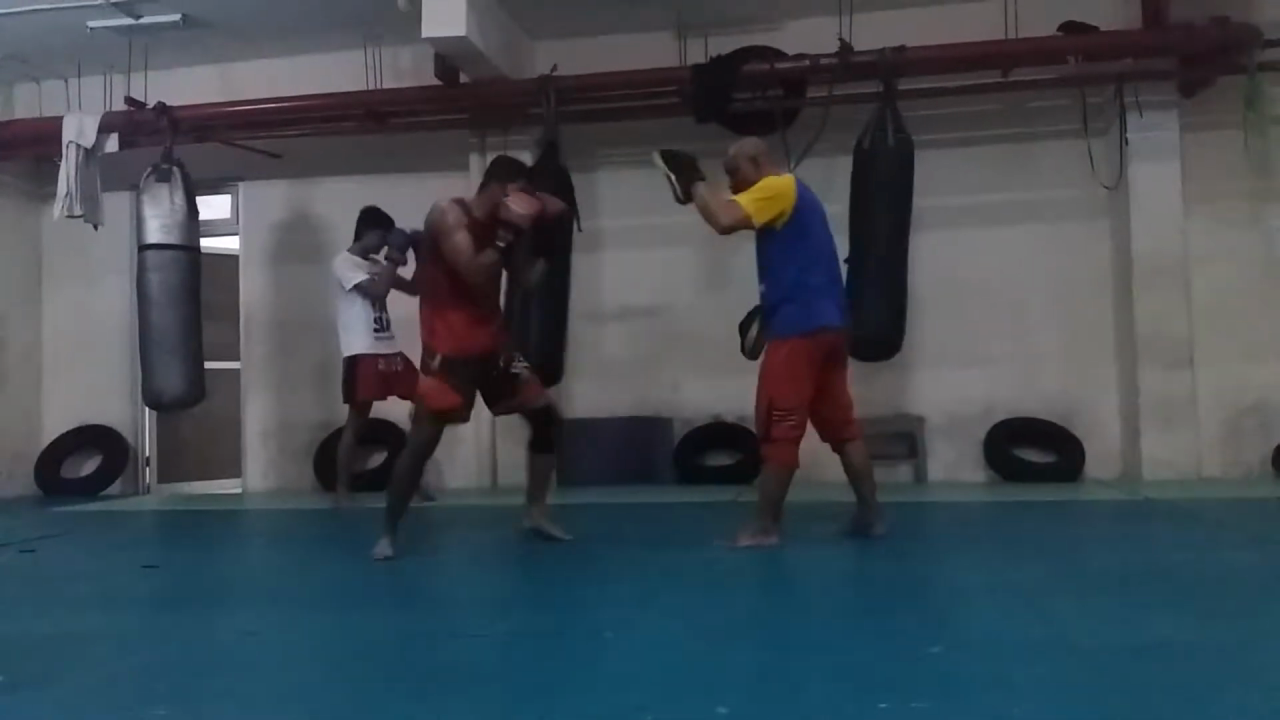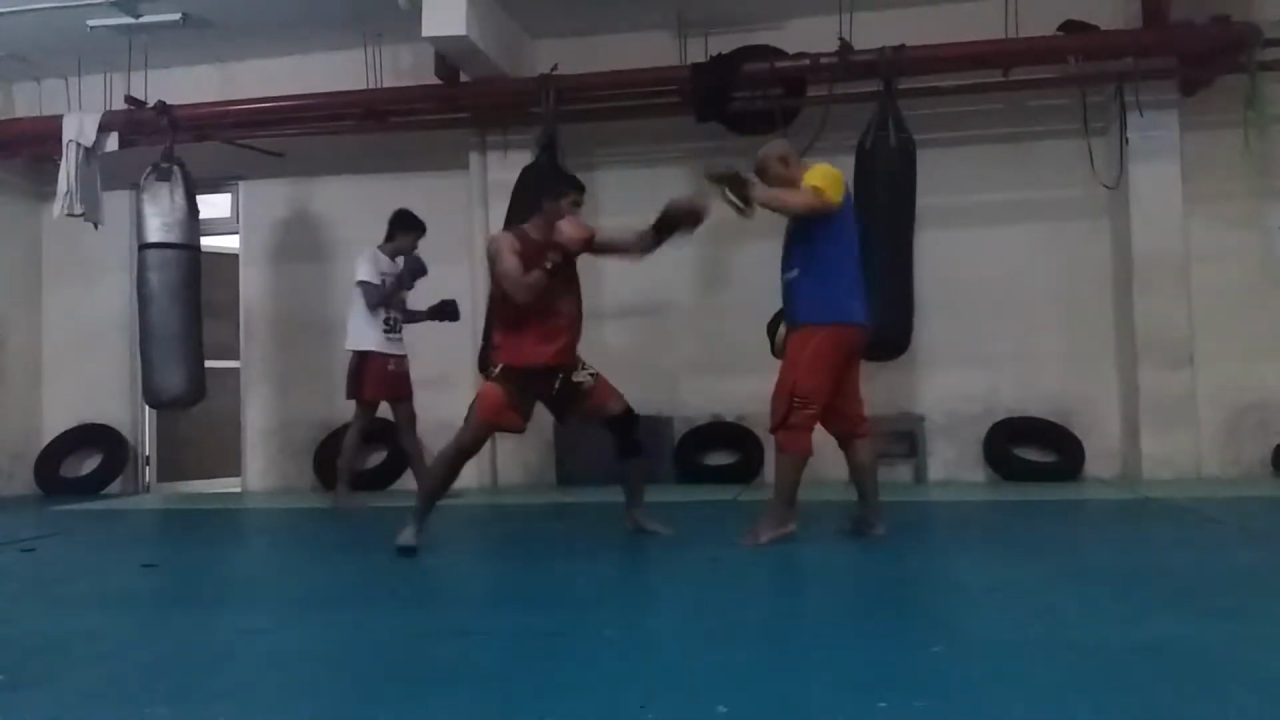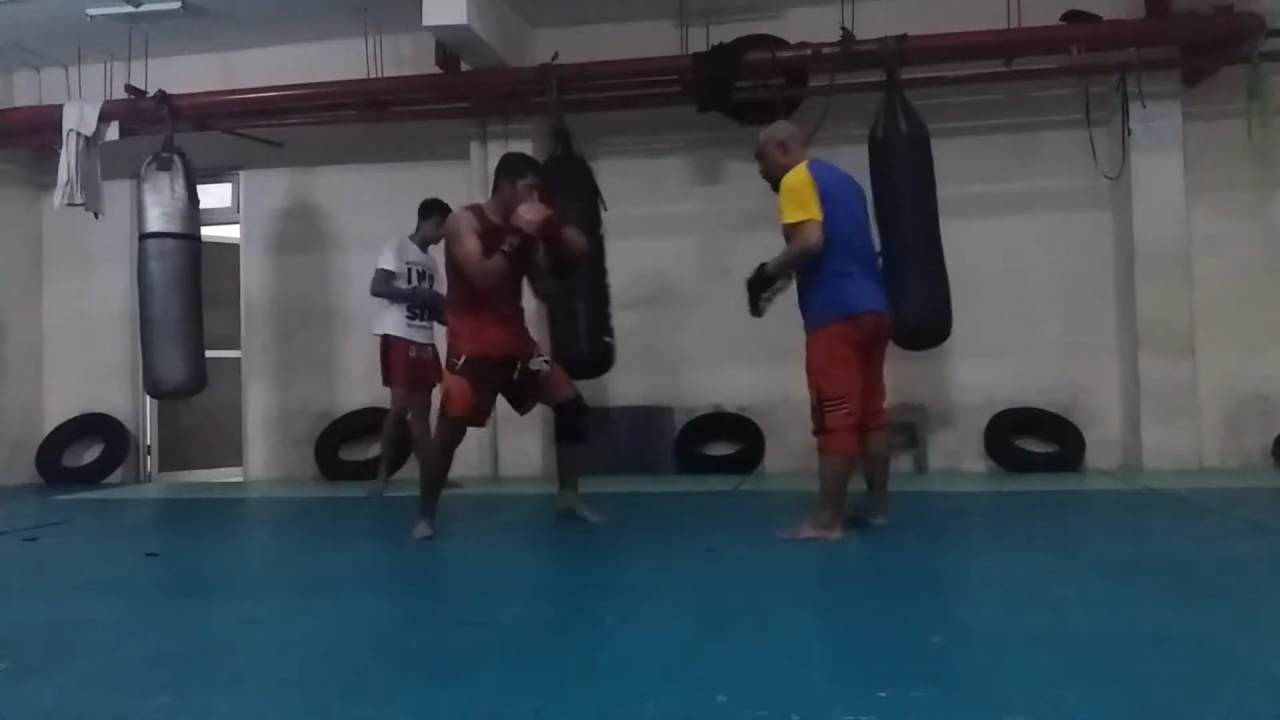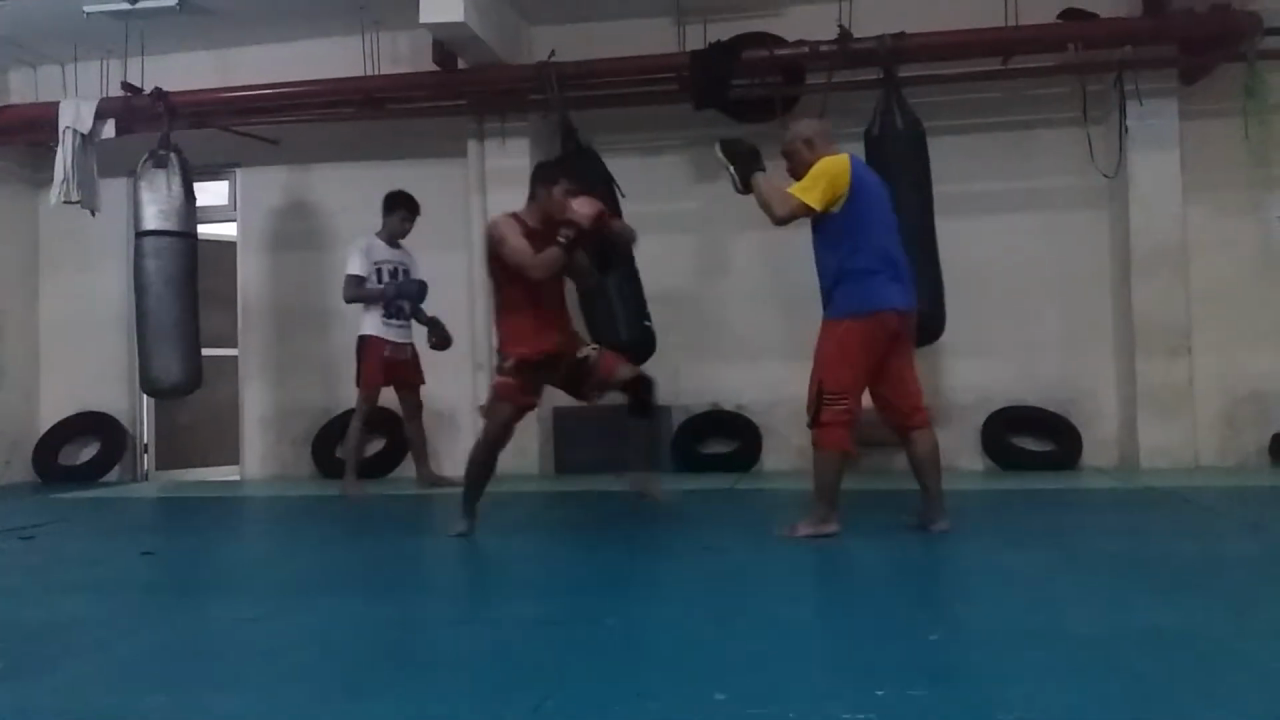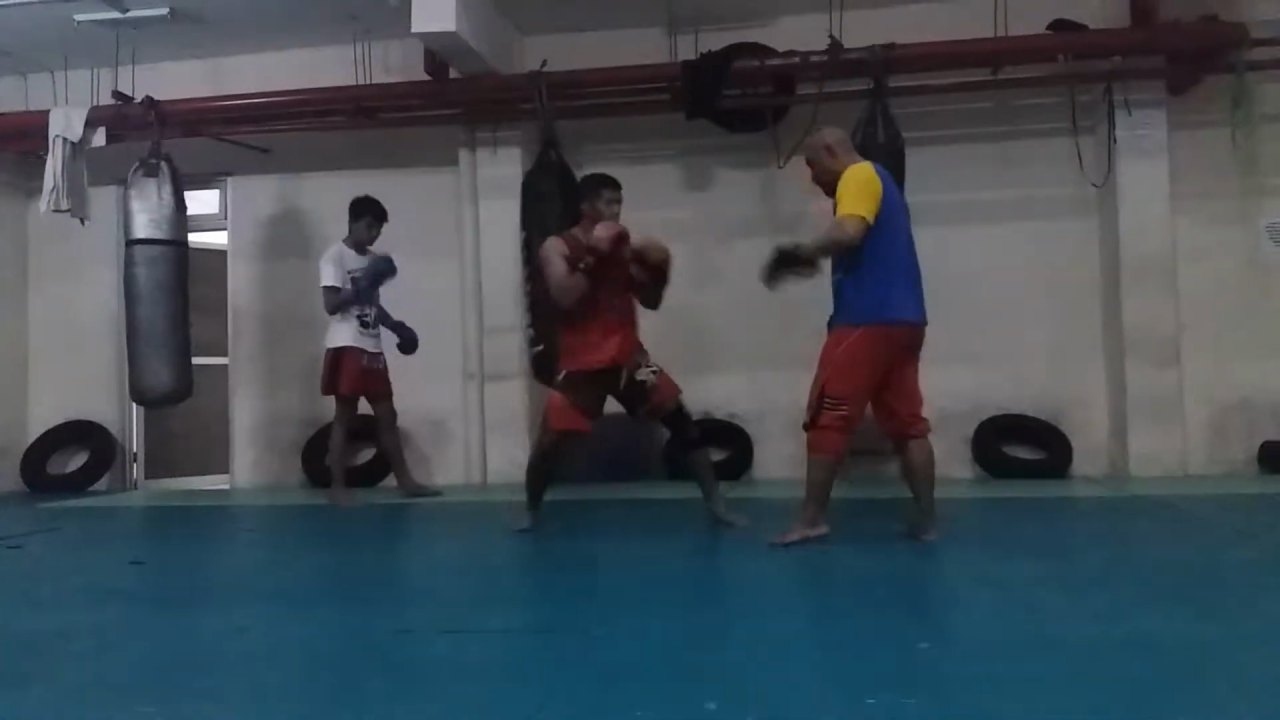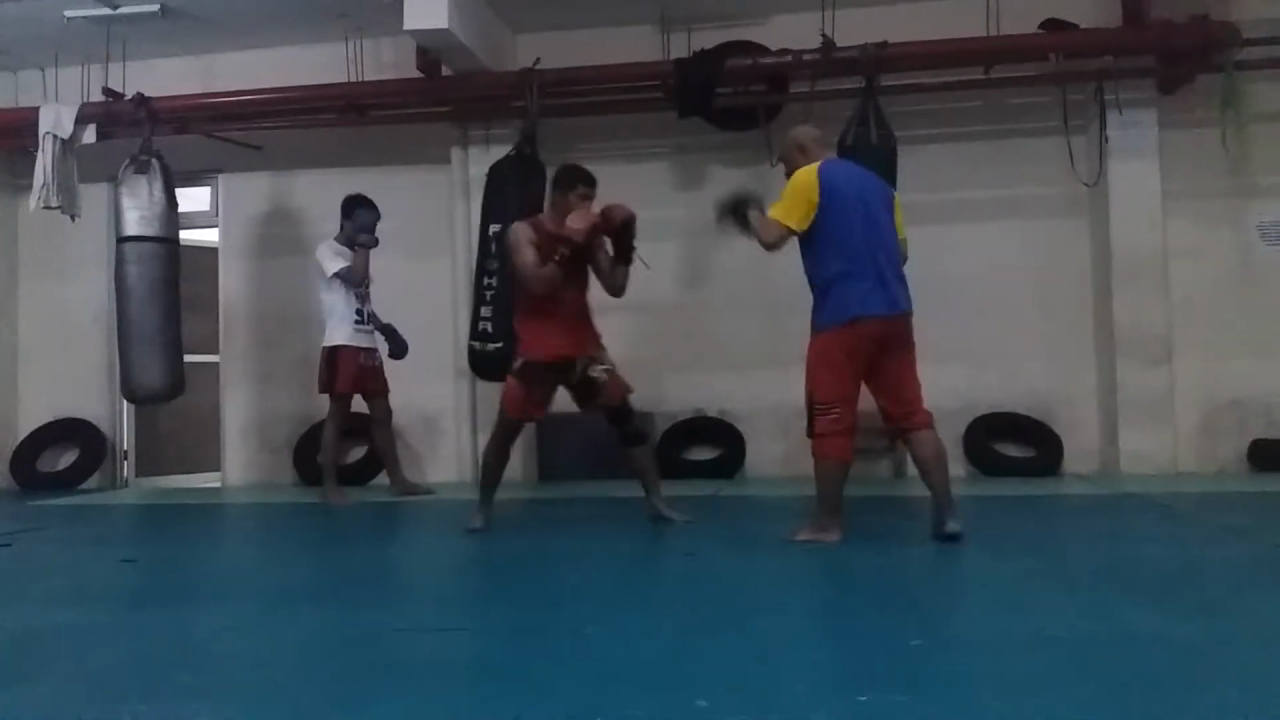
dt=0.5s
person 1, frame 1
left shoulder: (779, 187)
right shoulder: (792, 195)
left elbow: (725, 220)
left wrist: (694, 180)
right wrist: (762, 313)
left hip: (798, 327)
right hip: (825, 323)
left knee: (779, 429)
right knee: (839, 423)
left ankle: (764, 527)
right ankle: (870, 514)
person 1, frame 2
left shoulder: (823, 176)
right shoulder: (805, 195)
left elbow: (809, 203)
left wrist: (751, 190)
left hip: (824, 320)
right hip: (843, 320)
left knee: (792, 416)
right knee: (849, 420)
left ankle: (780, 515)
right ankle: (871, 514)
person 1, frame 3
left shoulder: (798, 180)
right shoulder: (841, 179)
left elbow: (808, 242)
left wrist: (767, 274)
right wrist: (784, 275)
left hip: (836, 312)
right hip: (872, 307)
left knee: (836, 417)
right knee: (869, 412)
left ankle: (828, 519)
right ankle: (876, 504)
person 1, frame 4
left shoulder: (834, 168)
right shoulder: (863, 174)
left elbow: (782, 211)
left wrist: (753, 172)
left hip: (857, 310)
right hip: (896, 307)
left knee: (832, 412)
right knee: (909, 411)
left ankle: (823, 515)
right ankle: (935, 509)
person 1, frame 5
left shoulder: (859, 176)
right shoulder: (879, 184)
left elbow: (846, 234)
left wrist: (798, 254)
right wrist: (811, 258)
left hip: (867, 319)
right hip: (905, 317)
left knee: (830, 416)
right knee: (906, 422)
left ankle: (812, 518)
right ankle: (924, 519)
person 1, frame 6
left shoulder: (809, 179)
right shoulder: (877, 184)
left elbow: (771, 237)
right elbow: (900, 251)
left wrist: (748, 211)
left hip: (843, 317)
right hip: (894, 312)
left knee: (831, 422)
right knee: (911, 416)
left ankle: (826, 522)
right ankle: (946, 512)
person 2, frame 1
left shoulder: (499, 225)
right shoulder: (448, 215)
right elbow: (474, 273)
left wrist: (543, 220)
right wrist: (510, 233)
left hip: (493, 344)
right hip: (449, 349)
left knee: (546, 417)
right knee: (423, 439)
left ankle: (536, 513)
right ankle: (388, 531)
person 2, frame 2
left shoulder: (574, 239)
right shoulder: (505, 243)
left elbow: (638, 244)
right elbow: (520, 294)
left wrist: (669, 223)
right wrist: (557, 255)
left hip: (562, 362)
right hip: (515, 363)
left knee: (624, 420)
right knee: (466, 442)
left ankle: (636, 513)
right ankle: (415, 523)
person 2, frame 3
left shoulder: (523, 224)
right shoulder: (464, 222)
left elbow: (546, 291)
right elbow: (481, 278)
left wrist: (560, 251)
right wrist: (517, 239)
left hip: (516, 342)
right hip: (471, 347)
left knee: (572, 406)
right knee: (449, 431)
left ankle: (567, 494)
right ankle: (425, 516)
person 2, frame 4
left shoulder: (558, 228)
right shoulder: (504, 227)
left elbow: (588, 279)
right elbow: (537, 270)
left wrist: (605, 239)
right wrist: (573, 232)
left hip: (563, 341)
right hip: (522, 349)
left knee: (638, 384)
right knee: (496, 432)
right ankle: (467, 513)
person 2, frame 5
left shoulder: (621, 245)
right shoulder: (556, 247)
left elbow: (651, 300)
right elbow: (565, 298)
left wrist: (659, 272)
right wrist: (594, 257)
left hip: (627, 355)
right hip: (580, 362)
left knee: (680, 420)
right knee: (549, 440)
left ankle: (715, 503)
right ankle: (531, 509)
person 2, frame 6
left shoulder: (590, 234)
right shoulder: (523, 232)
left elbow: (616, 287)
right elbow: (536, 285)
left wrist: (623, 241)
right wrist: (568, 246)
left hip: (582, 345)
right hip: (537, 349)
left knee: (624, 415)
right knee: (506, 428)
left ankle: (656, 500)
right ankle: (484, 508)
person 3, frame 1
left shoulder: (376, 264)
right shoulder: (344, 263)
left elbow: (411, 287)
right elbow: (379, 292)
right wrist: (396, 259)
left hip: (390, 351)
right hip: (362, 354)
right knee: (356, 421)
right ankle: (342, 491)
person 3, frame 2
left shoulder: (397, 267)
right shoulder: (369, 259)
right elbow: (372, 301)
left wrist: (431, 313)
right wrist: (404, 279)
left hip: (396, 353)
right hip: (371, 352)
left knee: (407, 421)
right knee: (362, 419)
right ankle: (342, 489)
person 3, frame 3
left shoulder: (431, 261)
right shoulder: (398, 248)
right elbow: (377, 287)
right wrist: (415, 295)
left hip: (425, 341)
right hip: (397, 337)
left knee: (422, 409)
right knee: (401, 405)
right ankle: (383, 470)
person 3, frame 4
left shoulder: (407, 256)
right shoulder: (365, 248)
right elbow: (349, 293)
left wrist: (430, 322)
right wrist: (388, 291)
left hip: (404, 341)
right hip: (376, 338)
left knee: (413, 408)
right knee: (365, 405)
left ankle: (424, 471)
right ankle: (350, 476)
person 3, frame 5
left shoulder: (373, 260)
right shoulder: (334, 256)
right elbow: (331, 305)
left wrist: (395, 325)
right wrist: (365, 282)
left hip: (373, 349)
right hip: (346, 348)
left knee: (387, 415)
right knee: (344, 416)
left ankle: (405, 480)
right ankle: (338, 486)
person 3, frame 6
left shoulder: (357, 255)
right shoulder: (328, 251)
right elbow: (356, 280)
left wrist: (385, 328)
right wrist: (363, 244)
left hip: (368, 346)
right hip: (343, 345)
left knee: (382, 413)
right knee: (338, 414)
left ankle: (397, 479)
right ankle: (330, 485)
